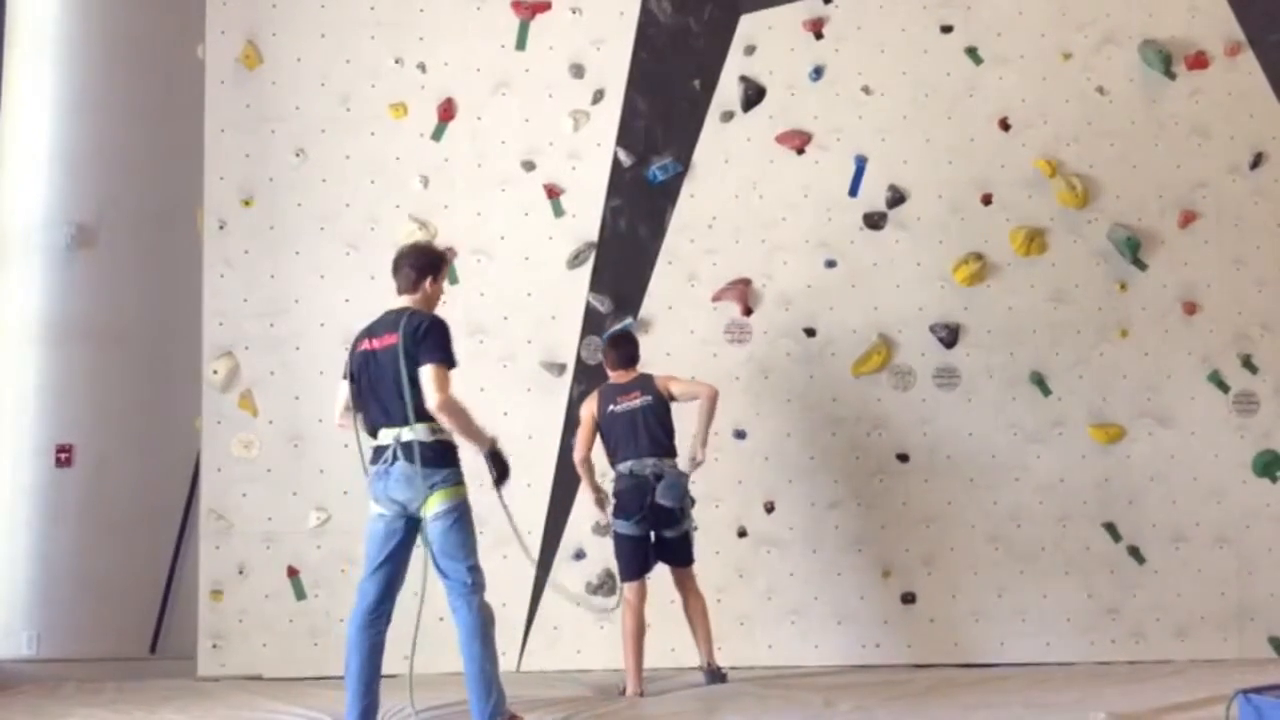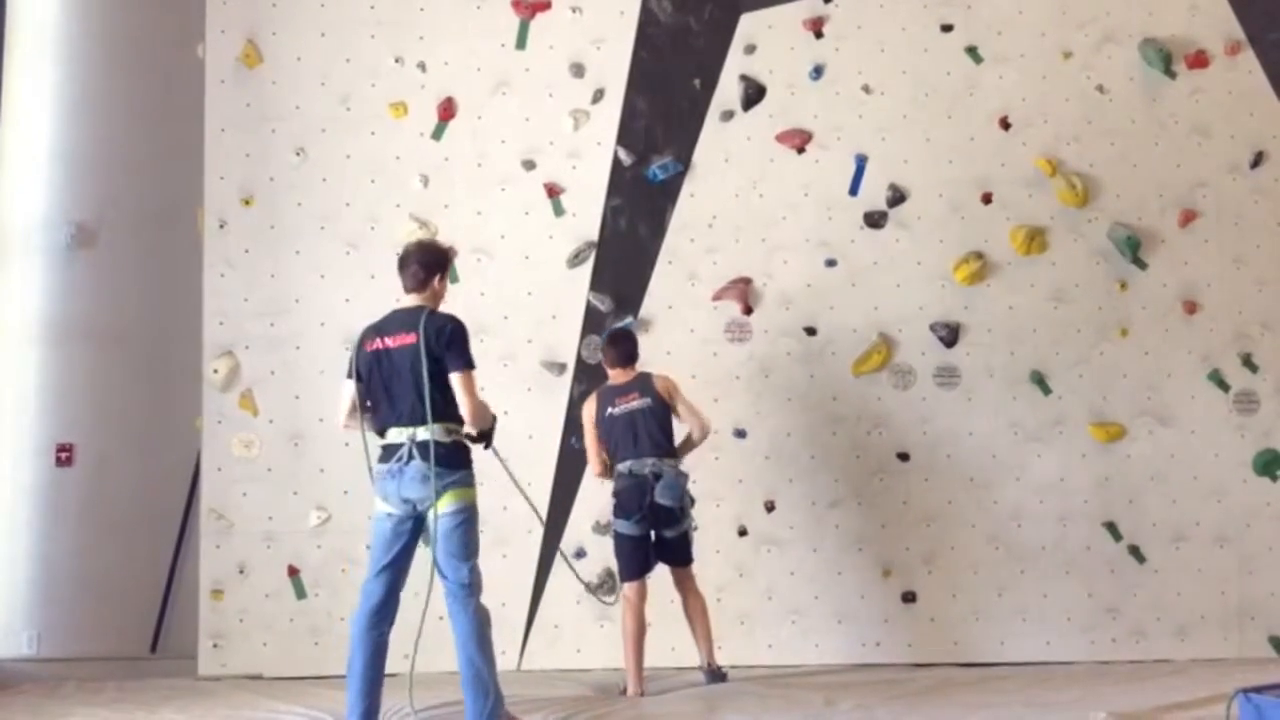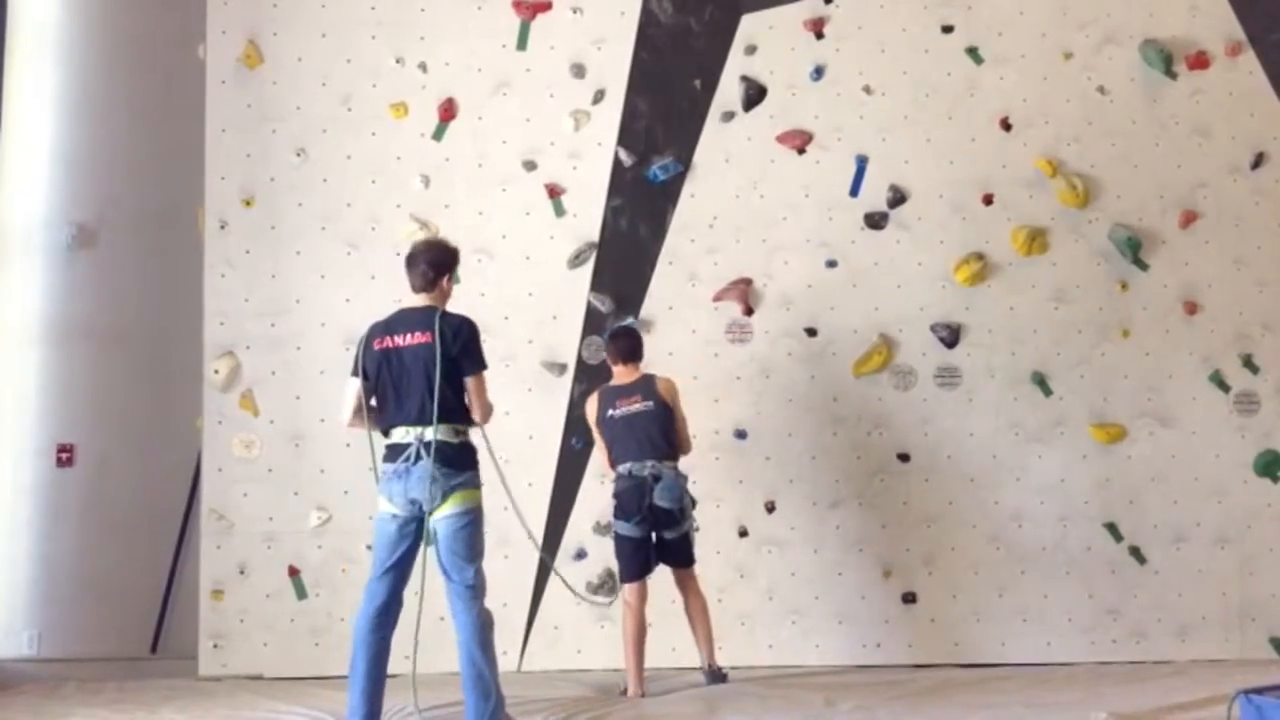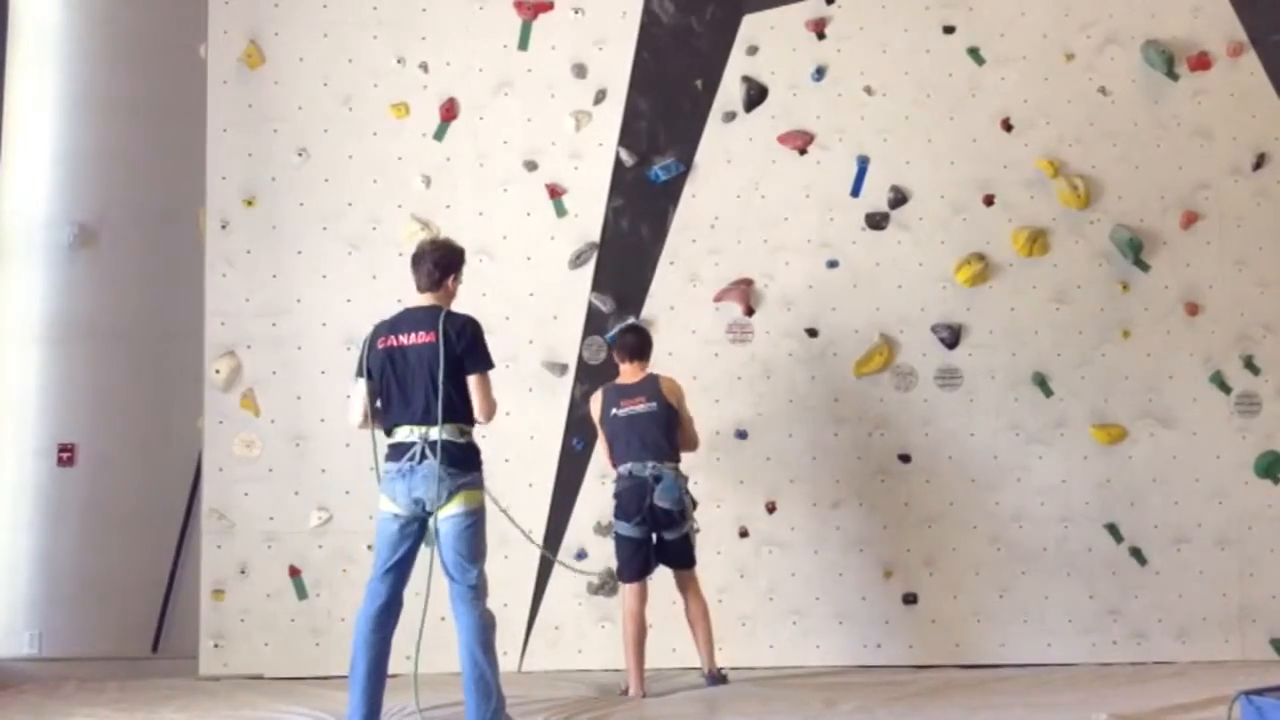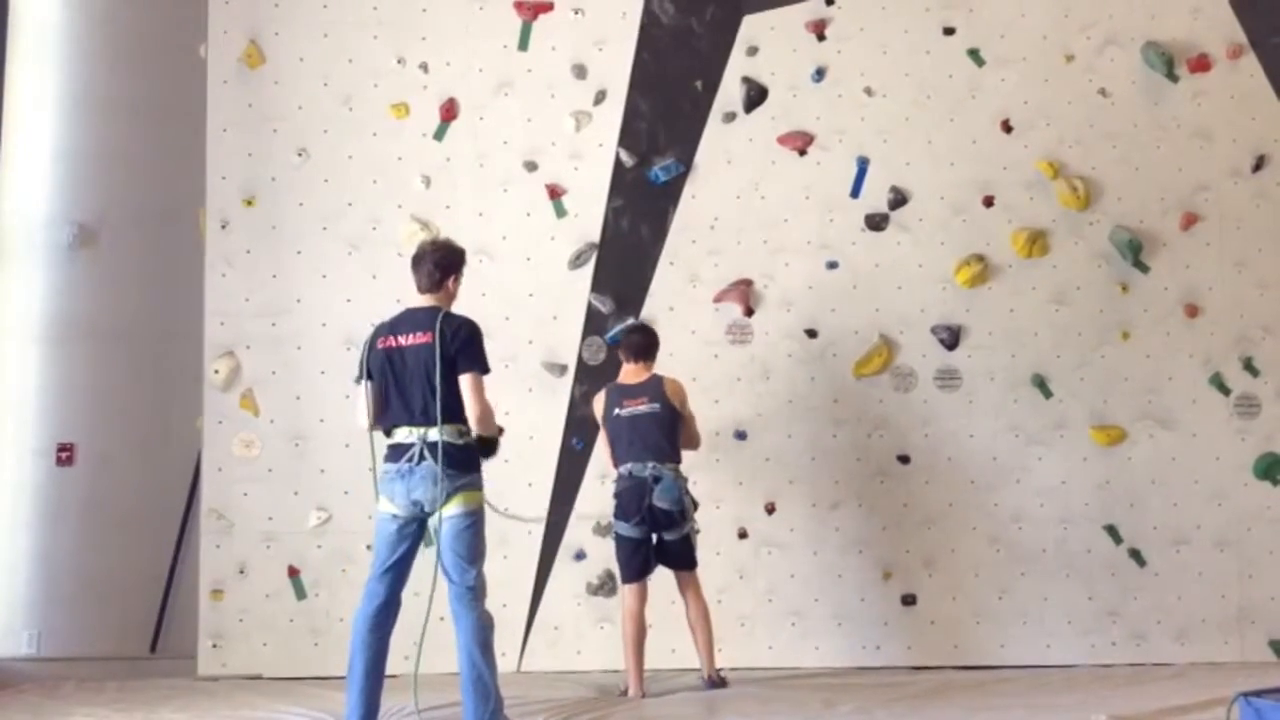
dt=0.2s
person 1, frame 1
left shoulder: (365, 337)
right shoulder: (427, 326)
left elbow: (343, 414)
right elbow: (439, 400)
right wrist: (488, 445)
left hip: (383, 471)
right hip: (430, 469)
left knee: (373, 595)
right knee: (465, 590)
person 1, frame 2
left shoulder: (370, 336)
right shoulder: (445, 327)
left elbow: (348, 416)
right elbow: (471, 408)
right wrist: (486, 423)
left hip: (391, 471)
right hip: (442, 468)
left knee: (377, 594)
right knee: (462, 593)
person 1, frame 3
left shoulder: (376, 335)
right shoulder: (457, 328)
left elbow: (352, 415)
right elbow: (480, 412)
right wrist: (465, 410)
left hip: (396, 472)
right hip: (448, 469)
left knee: (380, 594)
right knee: (465, 594)
person 1, frame 4
left shoulder: (381, 334)
right shoulder: (462, 328)
left elbow: (360, 417)
right elbow: (483, 412)
left hip: (398, 471)
right hip: (452, 469)
left knee: (381, 593)
right knee: (468, 594)
person 1, frame 5
left shoulder: (382, 335)
right shoulder: (460, 329)
left elbow: (369, 418)
right elbow: (477, 412)
right wrist: (490, 434)
left hip: (397, 471)
right hip: (450, 472)
left knee: (379, 594)
right knee: (466, 596)
person 2, frame 1
left shoulder: (594, 401)
right shoulder: (658, 383)
left elbow: (581, 457)
right elbow: (709, 392)
left wrist: (595, 491)
right wrist: (700, 444)
left hip: (629, 493)
right hip: (668, 488)
left knee: (633, 593)
right knee: (686, 580)
left ankle: (633, 684)
right ankle: (710, 665)
person 2, frame 2
left shoulder: (593, 402)
right shoulder: (660, 384)
left elbow: (598, 468)
right elbow: (700, 428)
left hip: (629, 493)
right hip: (669, 488)
left knee: (633, 593)
right knee: (685, 580)
left ankle: (634, 684)
right ankle: (710, 664)
person 2, frame 3
left shoulder: (596, 402)
right shoulder: (663, 386)
left elbow: (609, 460)
right elbow: (684, 446)
left hip: (629, 494)
right hip: (669, 490)
left knee: (633, 595)
right knee: (687, 581)
left ankle: (635, 685)
right ankle: (710, 666)
person 2, frame 4
left shoulder: (600, 398)
right shoulder: (667, 387)
left elbow: (611, 458)
right elbow: (690, 443)
left hip: (630, 495)
right hip: (669, 491)
left knee: (633, 595)
right knee: (688, 583)
left ankle: (635, 685)
right ankle: (710, 668)
person 2, frame 5
left shoulder: (603, 398)
right shoulder: (671, 388)
left elbow: (612, 458)
right elbow: (693, 442)
left hip: (630, 495)
right hip: (670, 492)
left knee: (633, 596)
right knee: (689, 584)
left ankle: (635, 686)
right ankle: (710, 672)
